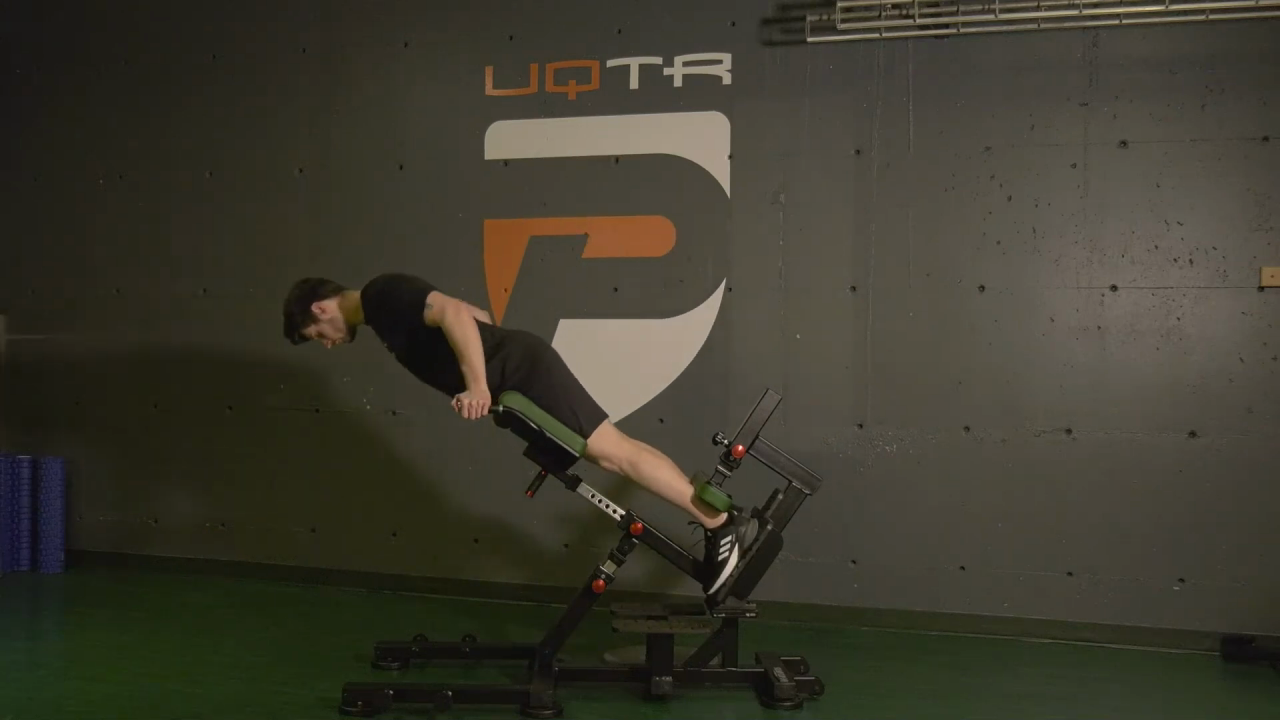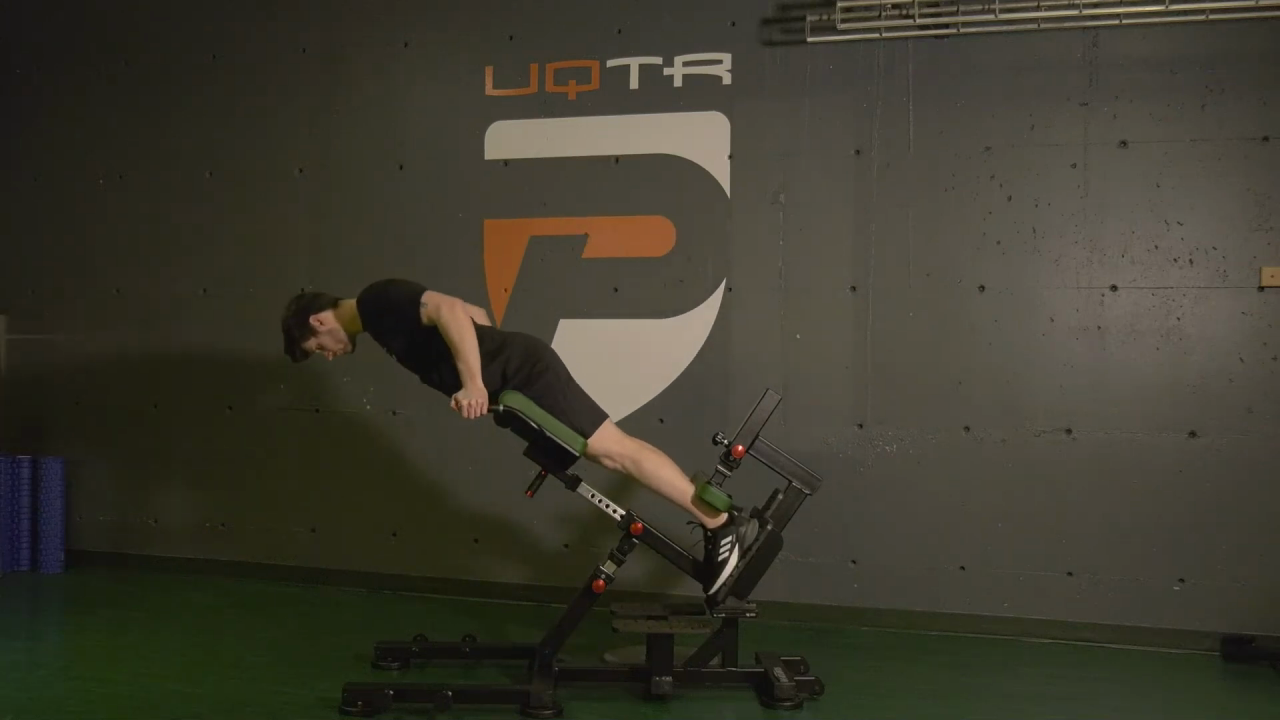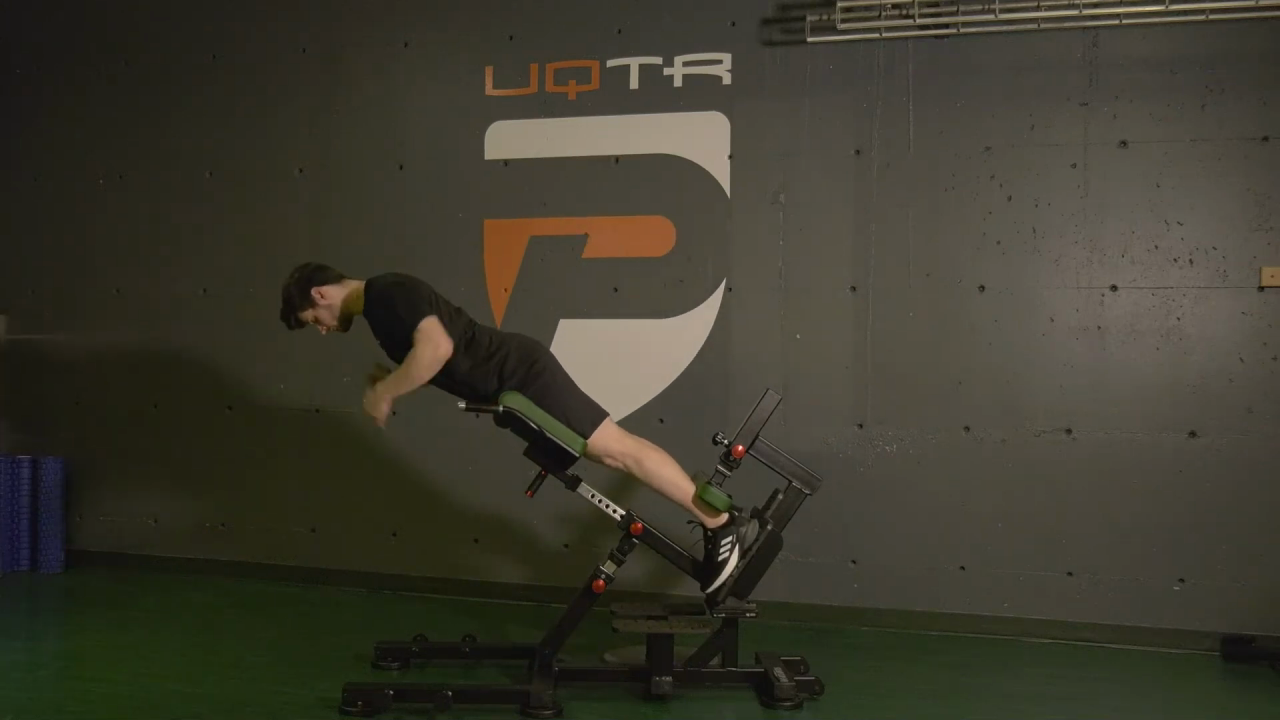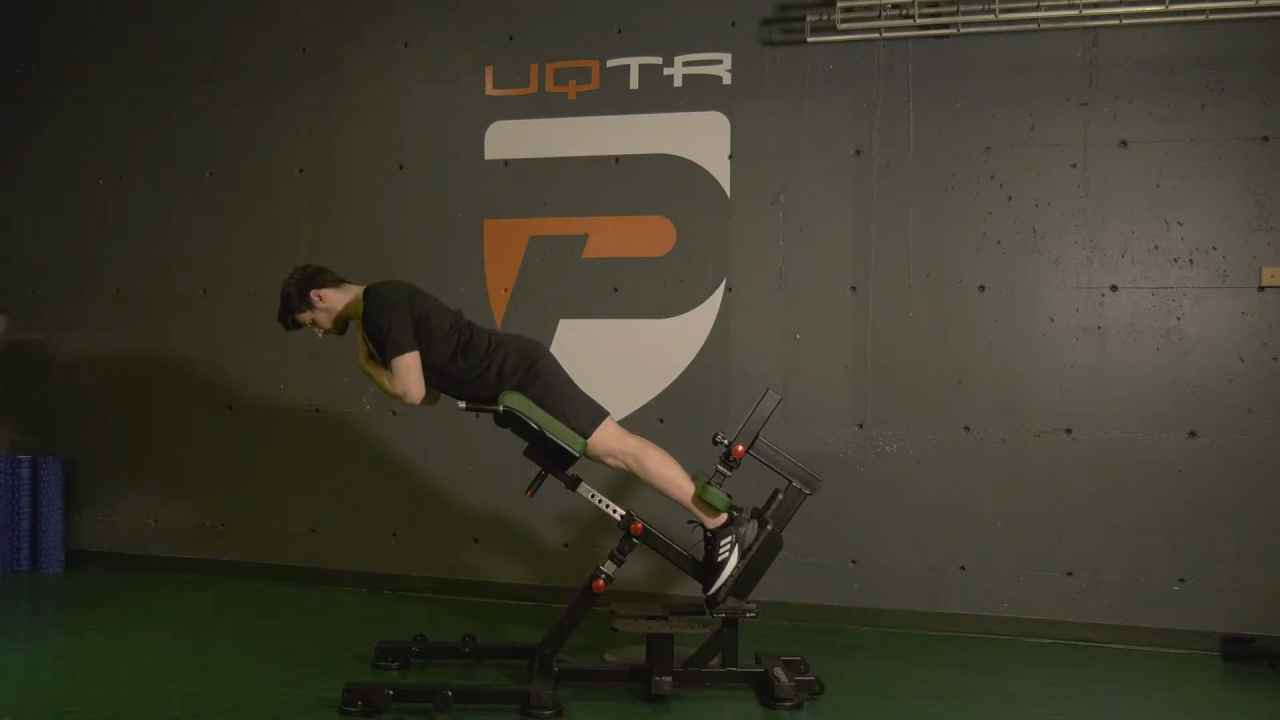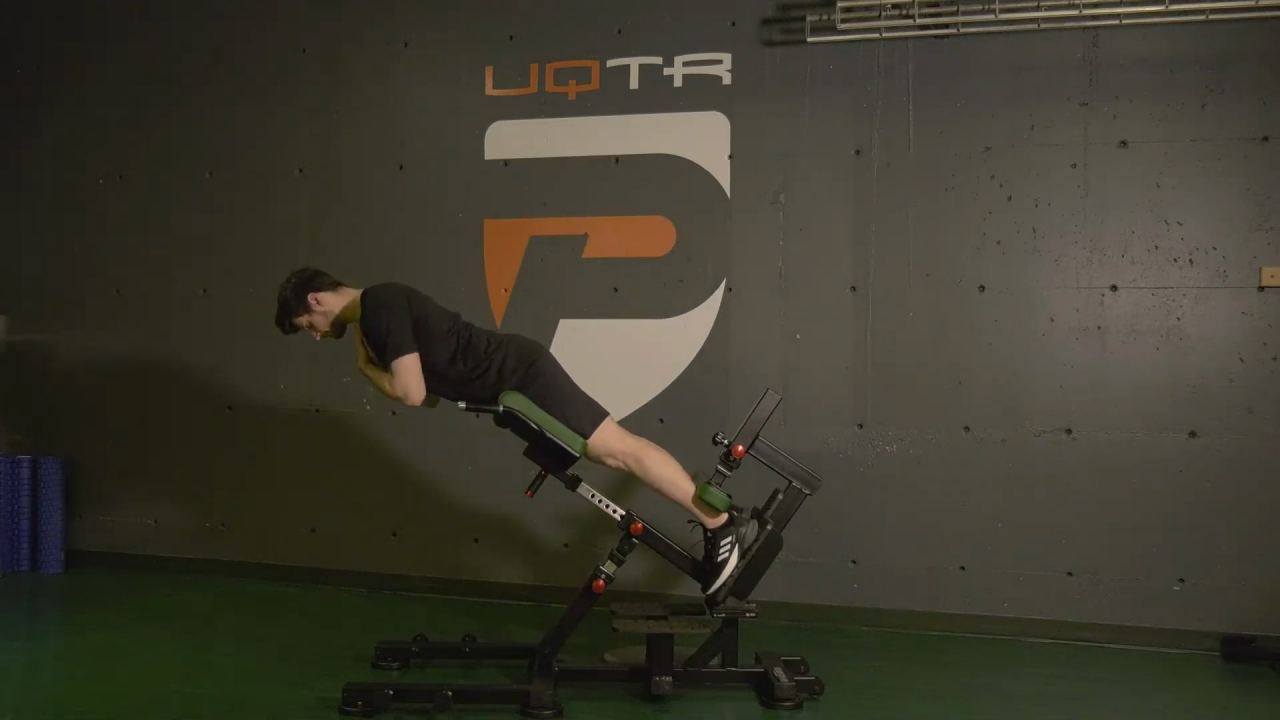
dt=0.4s
person 1, frame 1
left shoulder: (383, 294)
right shoulder: (381, 310)
left elbow: (454, 313)
right elbow: (478, 314)
left wrist: (478, 387)
left hip: (524, 370)
right hip: (515, 379)
left knee: (612, 450)
right knee: (610, 451)
left ankle: (723, 524)
right ankle: (715, 520)
person 1, frame 2
left shoulder: (378, 299)
right shoulder: (381, 317)
left elbow: (451, 310)
right elbow: (478, 312)
left wrist: (473, 382)
left hip: (523, 371)
right hip: (515, 378)
left knee: (614, 448)
right knee: (611, 450)
left ankle: (723, 525)
right ankle: (714, 517)
person 1, frame 3
left shoulder: (386, 291)
right shoulder: (377, 305)
left elbow: (438, 348)
left wrist: (383, 391)
right wrist: (391, 376)
left hip: (520, 372)
right hip: (511, 381)
left knee: (614, 447)
right knee: (613, 449)
left ankle: (724, 524)
right ankle: (715, 520)
person 1, frame 4
left shoulder: (382, 303)
right shoulder: (379, 310)
left elbow: (411, 391)
right elbow: (429, 392)
left wrist: (368, 366)
right wrist: (375, 362)
left hip: (520, 373)
right hip: (512, 380)
left knee: (616, 447)
right knee: (612, 450)
left ankle: (722, 523)
right ankle: (714, 519)
person 1, frame 5
left shoulder: (380, 306)
right shoulder: (375, 314)
left elbow: (412, 392)
right elbow: (430, 393)
left wrist: (367, 369)
right wrist: (374, 362)
left hip: (519, 373)
right hip: (511, 380)
left knee: (615, 447)
right knee: (612, 450)
left ankle: (723, 524)
right ankle: (715, 519)
